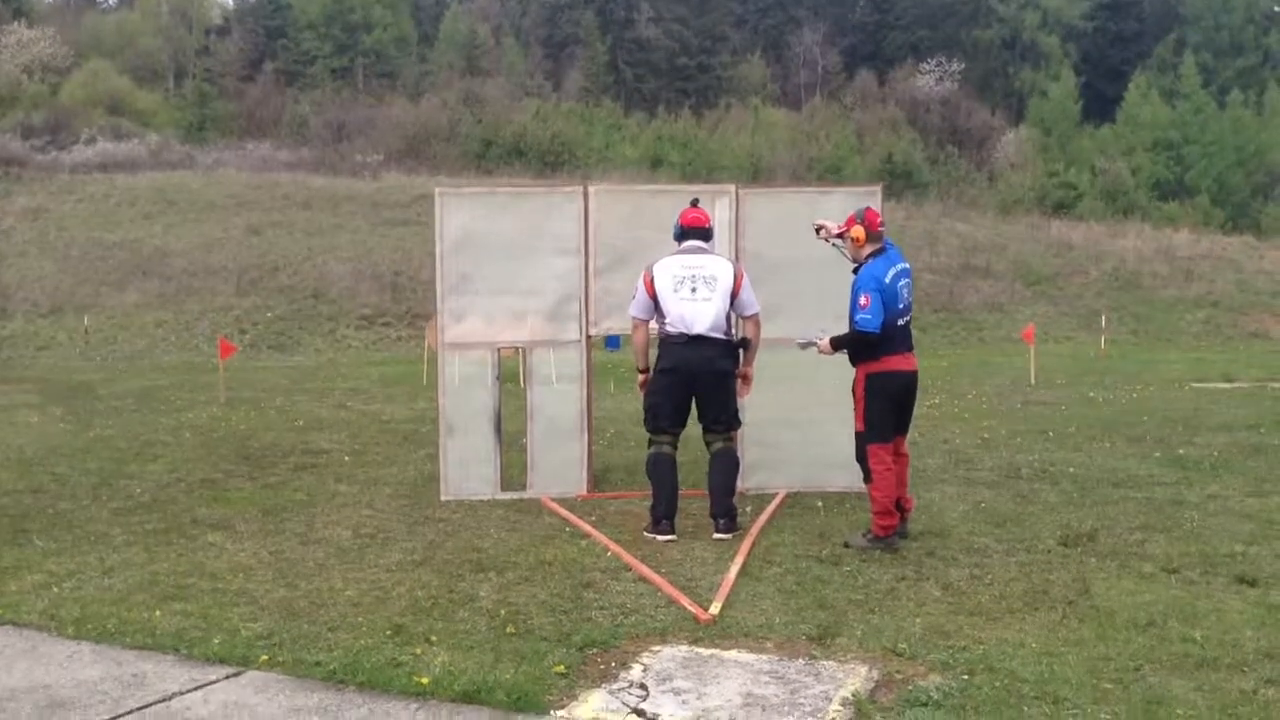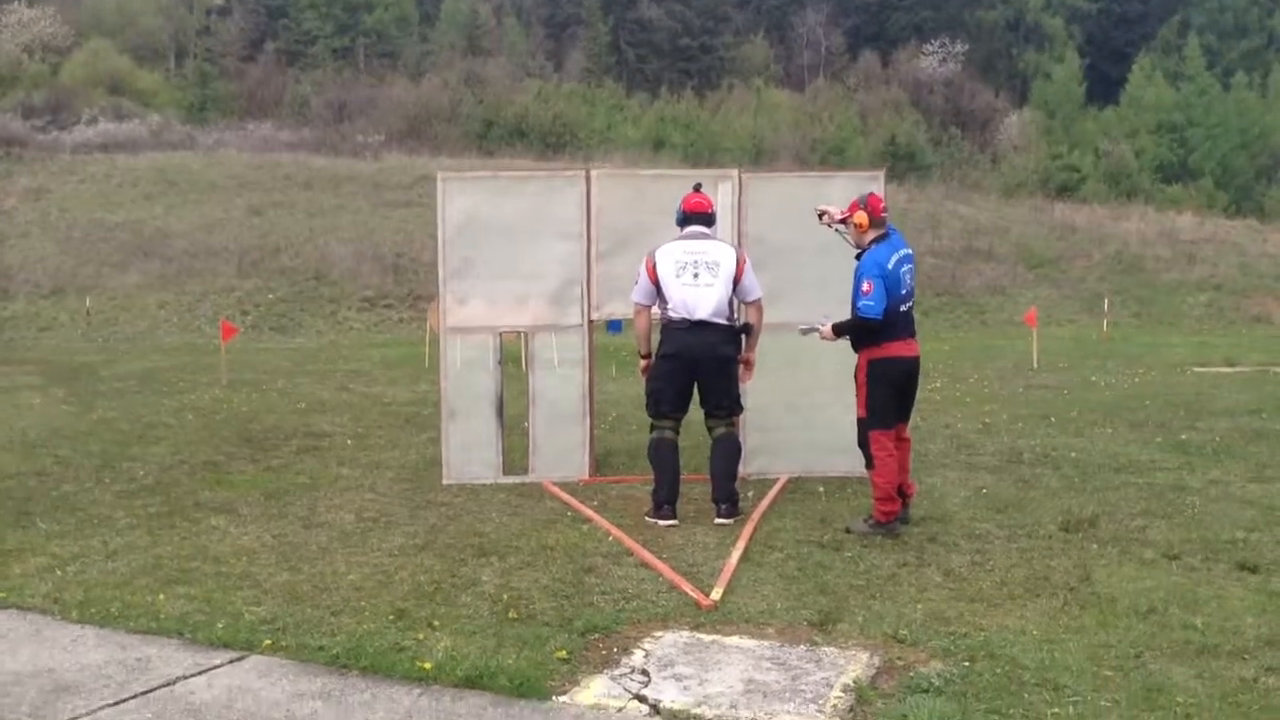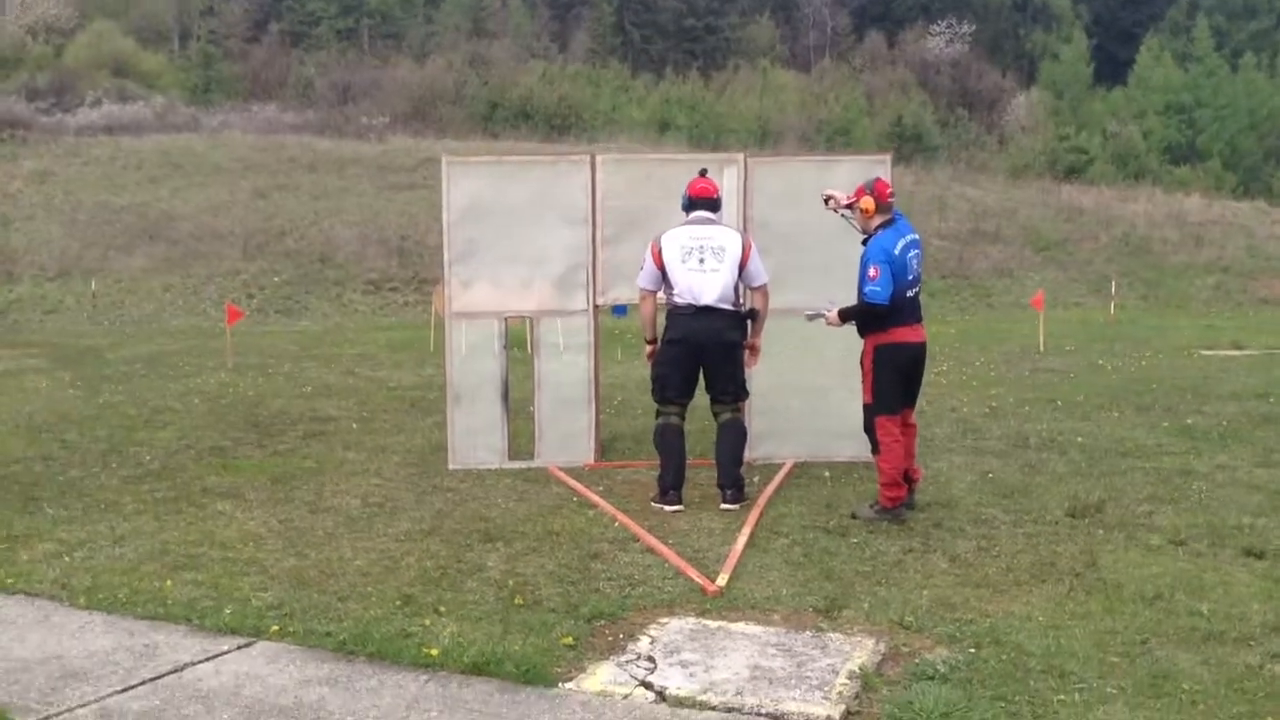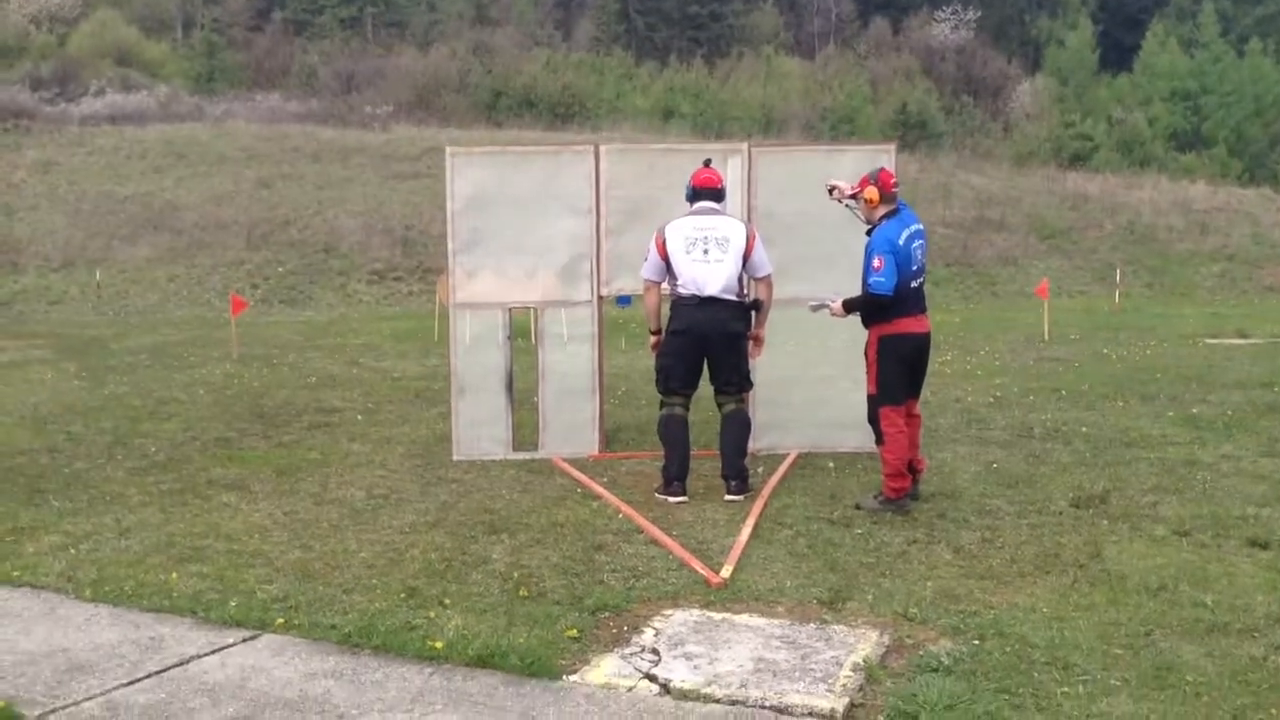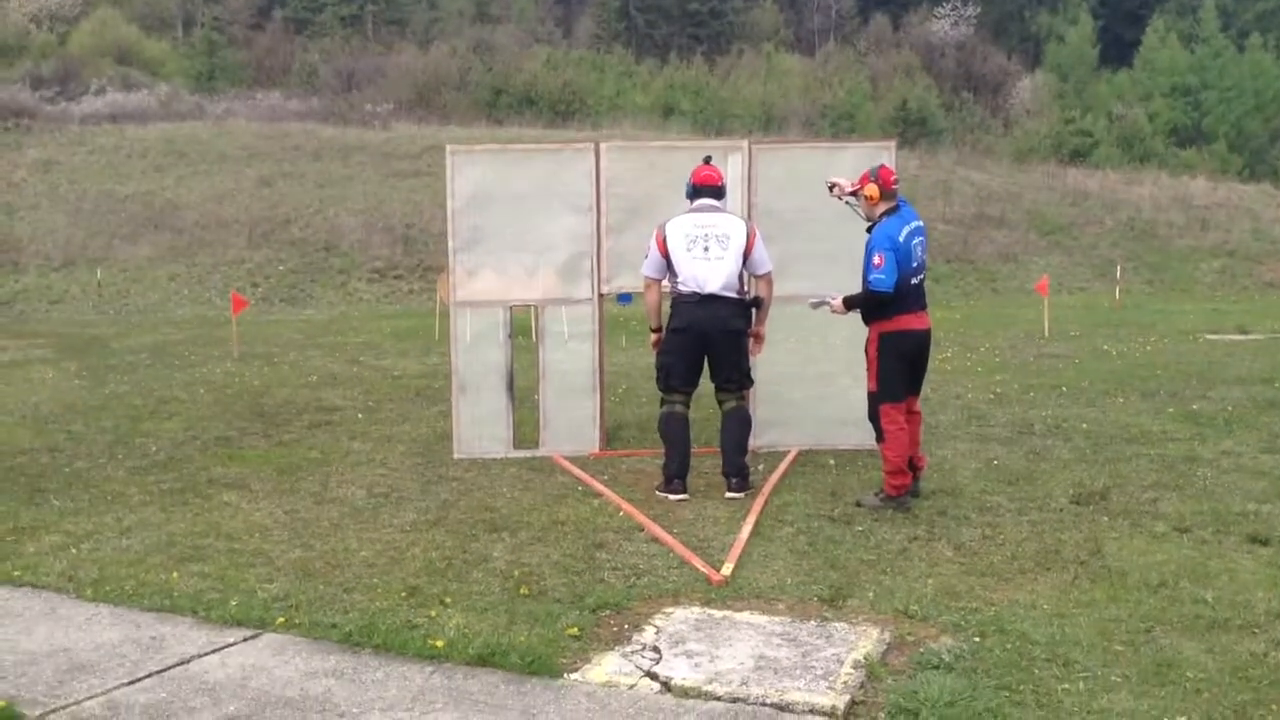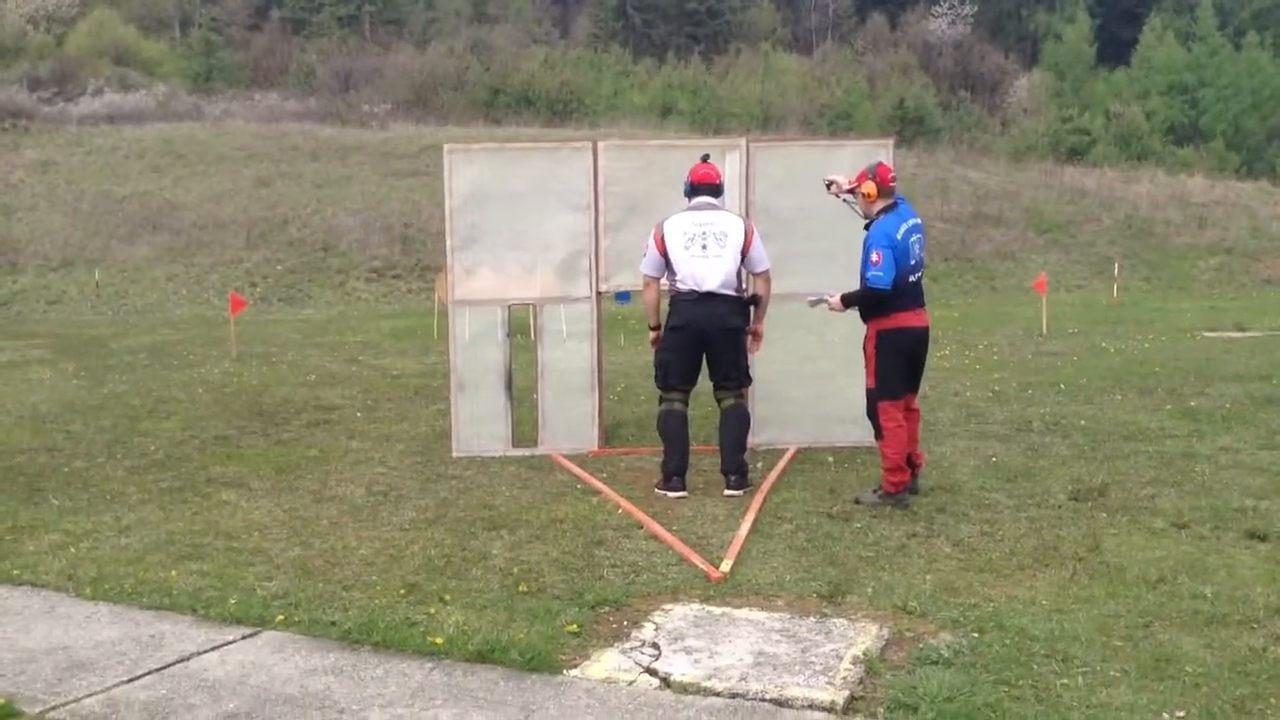
dt=0.1s
person 1, frame 1
left shoulder: (868, 277)
right shoulder: (896, 257)
left elbow: (867, 332)
right elbow: (877, 243)
left wrist: (834, 344)
right wrist: (838, 231)
left hip: (878, 375)
right hip: (905, 368)
left knee: (875, 452)
right knee: (895, 447)
left ankle: (883, 530)
right ankle: (900, 517)
person 1, frame 2
left shoulder: (871, 262)
right shoulder: (899, 243)
left elbow: (869, 319)
right elbow: (879, 230)
left wrist: (836, 330)
right wrist: (841, 218)
left hip: (880, 360)
right hip: (908, 353)
left knee: (877, 438)
right knee: (897, 432)
left ankle: (885, 516)
right ankle: (901, 502)
person 1, frame 3
left shoulder: (878, 248)
right shoulder: (906, 229)
left elbow: (875, 304)
right elbow: (887, 214)
left wrist: (842, 315)
right wrist: (847, 203)
left hip: (887, 346)
right hip: (914, 339)
left knee: (883, 423)
right knee: (903, 418)
left ankle: (891, 501)
right ankle: (907, 487)
person 1, frame 4
left shoulder: (882, 238)
right shoulder: (910, 219)
left elbow: (880, 295)
right elbow: (890, 204)
left wrist: (846, 306)
right wrist: (851, 193)
left hip: (891, 336)
right hip: (918, 330)
left knee: (887, 414)
right knee: (907, 408)
left ankle: (895, 492)
right ankle: (911, 478)
person 1, frame 5
left shoulder: (882, 235)
right shoulder: (910, 216)
left elbow: (880, 291)
right elbow: (892, 201)
left wrist: (847, 303)
right wrist: (852, 190)
left hip: (892, 333)
right hip: (919, 327)
left knee: (887, 411)
right knee: (908, 406)
left ankle: (896, 489)
right ankle: (912, 475)
person 1, frame 6
left shoulder: (880, 232)
right shoulder: (908, 213)
left elbow: (878, 289)
right elbow: (888, 199)
left wrist: (845, 300)
right wrist: (849, 187)
left hip: (889, 331)
right hip: (917, 324)
left knee: (886, 409)
right knee: (906, 403)
left ankle: (894, 487)
right ankle: (910, 472)
person 2, frame 1
left shoulder: (656, 270)
right shoulder: (730, 269)
left elbow: (639, 324)
right elbow: (752, 321)
left wrist: (643, 368)
right wrist: (747, 364)
left hip: (673, 356)
right hip: (717, 356)
left knee: (663, 438)
right knee: (721, 438)
left ankle: (663, 522)
right ankle: (724, 519)
person 2, frame 2
left shoulder: (659, 255)
right shoulder: (733, 255)
left elbow: (641, 310)
right elbow: (754, 307)
left wrist: (645, 354)
right wrist: (749, 350)
left hip: (675, 341)
right hip: (719, 342)
left knee: (664, 424)
right knee: (723, 423)
left ankle: (664, 506)
right ankle: (725, 505)
person 2, frame 3
left shoulder: (664, 241)
right shoulder: (738, 240)
left elbow: (647, 295)
right elbow: (760, 291)
left wrist: (650, 339)
right wrist: (755, 335)
left hip: (681, 327)
right hip: (724, 327)
left knee: (670, 409)
right knee: (728, 409)
left ankle: (670, 492)
right ankle: (731, 490)
person 2, frame 4
left shoulder: (668, 231)
right shoulder: (742, 230)
left elbow: (651, 287)
right elbow: (764, 282)
left wrist: (655, 330)
right wrist: (759, 326)
left hip: (685, 317)
right hip: (728, 318)
left knee: (674, 400)
right knee: (732, 399)
left ankle: (674, 483)
right ankle: (735, 481)
person 2, frame 5
left shoulder: (668, 229)
right shoulder: (743, 228)
left elbow: (652, 284)
right elbow: (765, 280)
left wrist: (656, 328)
right wrist: (759, 323)
left hip: (685, 315)
right hip: (729, 316)
left knee: (675, 398)
right knee: (733, 397)
left ankle: (675, 481)
right ankle: (736, 479)
person 2, frame 6
left shoulder: (667, 227)
right shoulder: (741, 225)
left elbow: (650, 282)
right elbow: (763, 278)
left wrist: (654, 326)
right wrist: (758, 321)
left hip: (684, 313)
right hip: (727, 313)
left knee: (673, 395)
right knee: (732, 394)
left ankle: (674, 478)
right ankle: (734, 476)
